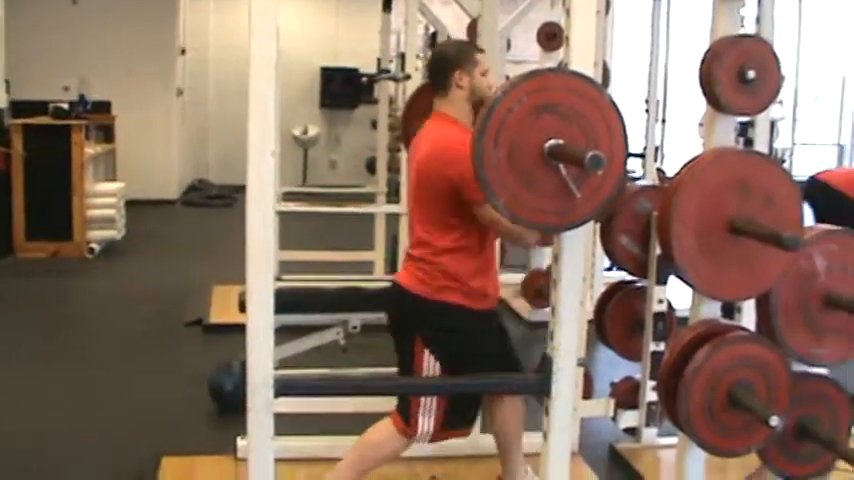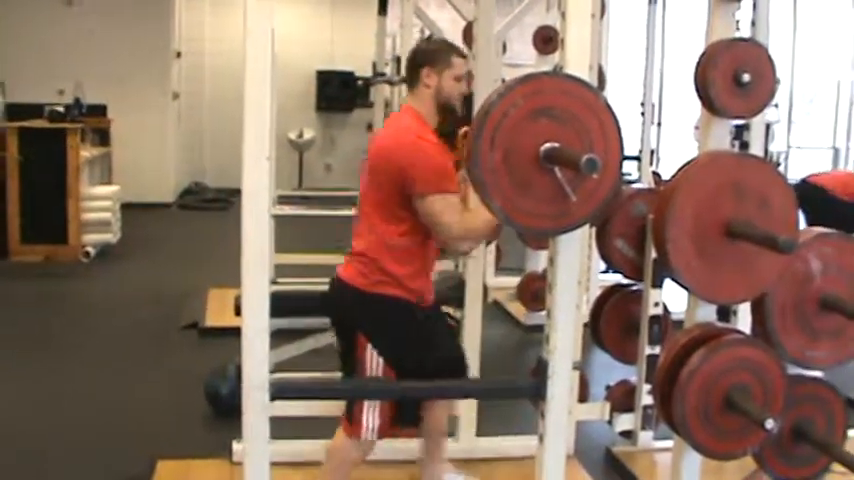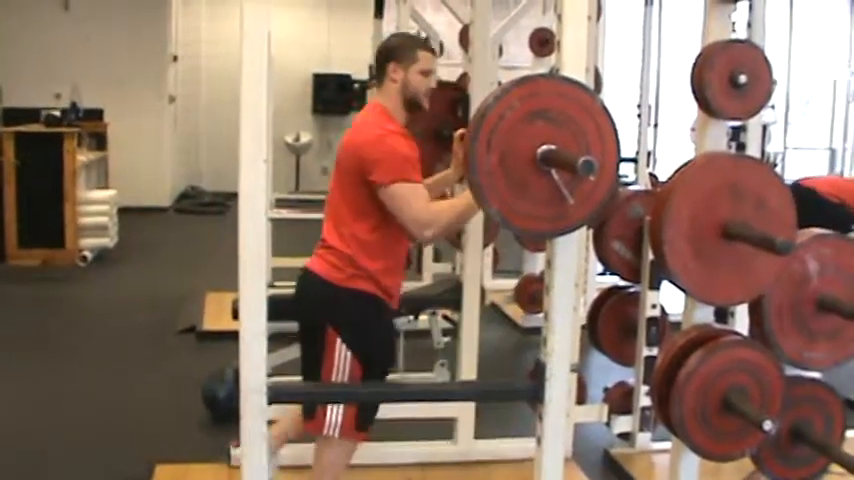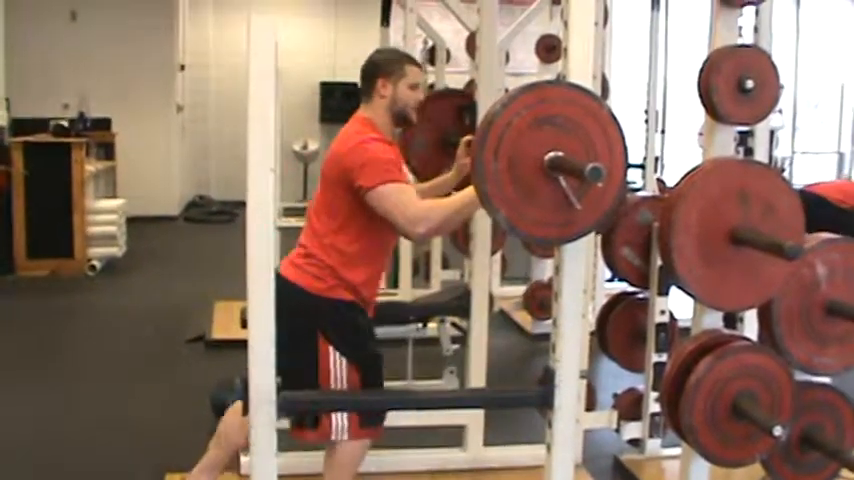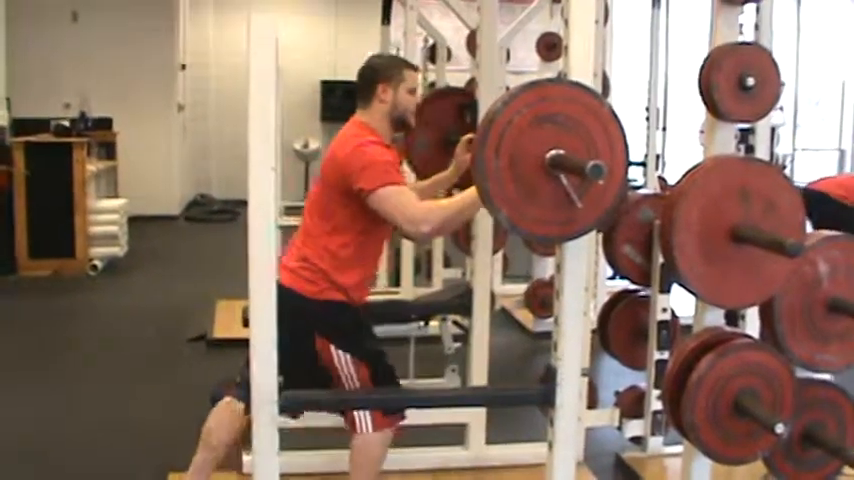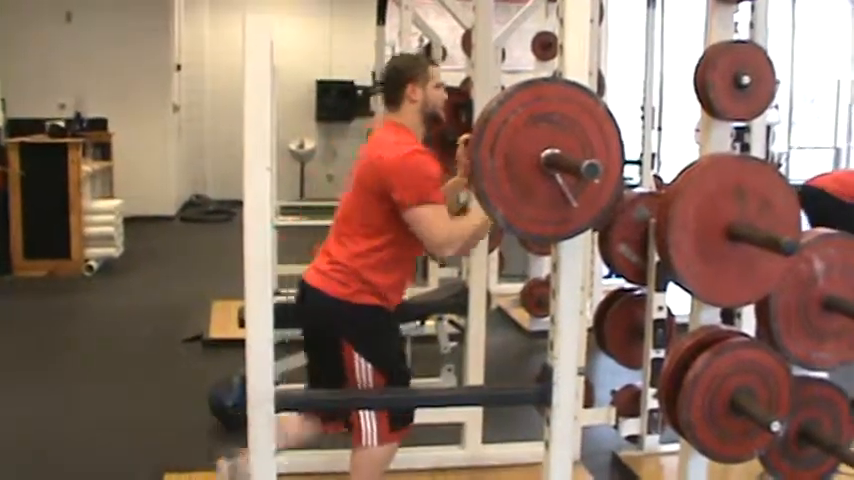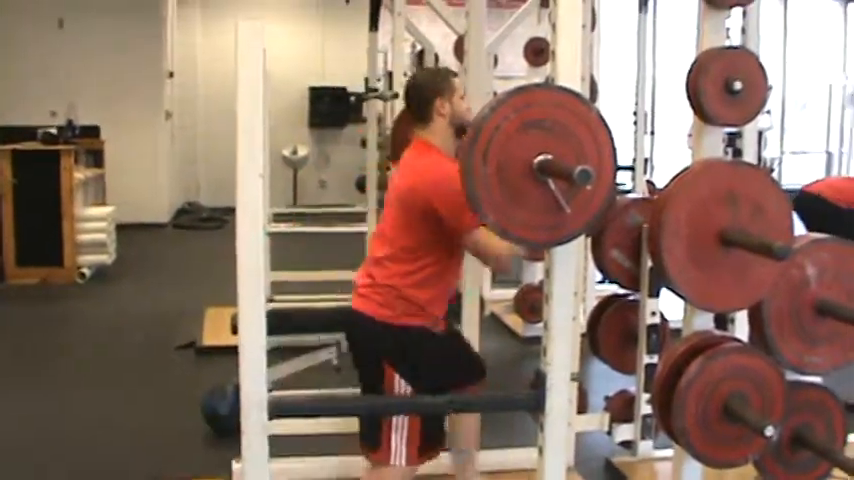
dt=0.2s
person 1, frame 1
left shoulder: (440, 134)
right shoulder: (461, 149)
right elbow: (526, 232)
left hip: (460, 298)
right hip: (434, 303)
right knee: (415, 419)
person 1, frame 2
left shoulder: (406, 131)
right shoulder: (419, 145)
left elbow: (434, 204)
right elbow: (459, 237)
left hip: (397, 291)
right hip: (376, 297)
left knee: (446, 376)
right knee: (373, 412)
person 1, frame 3
left shoulder: (379, 126)
right shoulder: (386, 140)
left elbow: (415, 201)
right elbow: (425, 225)
left wrist: (455, 172)
left hip: (343, 284)
right hip: (346, 293)
left knee: (336, 397)
right knee: (344, 411)
person 1, frame 4
left shoulder: (366, 140)
right shoulder: (369, 149)
left elbow: (405, 202)
right elbow: (417, 223)
left wrist: (456, 176)
left hip: (302, 290)
right hip: (325, 301)
right knee: (357, 419)
person 1, frame 5
left shoulder: (363, 143)
right shoulder: (368, 153)
left elbow: (407, 203)
right elbow: (421, 222)
left wrist: (454, 173)
left hip: (295, 290)
right hip: (319, 302)
left knee: (249, 396)
right knee: (379, 411)
person 1, frame 6
left shoulder: (391, 142)
right shoulder: (407, 158)
left elbow: (423, 213)
right elbow: (445, 243)
left wrist: (463, 178)
left hip: (326, 291)
right hip: (348, 305)
left knee: (333, 407)
right knee: (387, 423)
person 1, frame 7
left shoulder: (424, 160)
right shoulder: (444, 177)
left elbow: (467, 226)
right elbow: (505, 255)
left hip: (409, 315)
right hip: (394, 325)
left knee: (467, 383)
